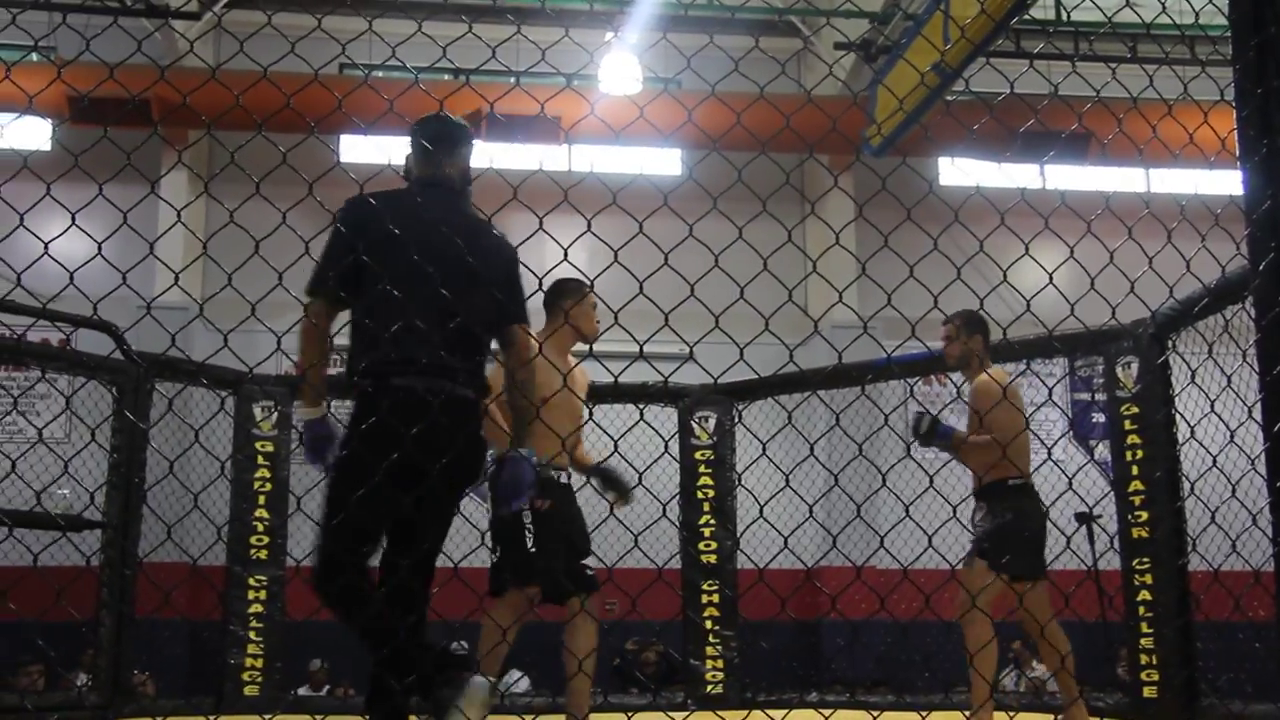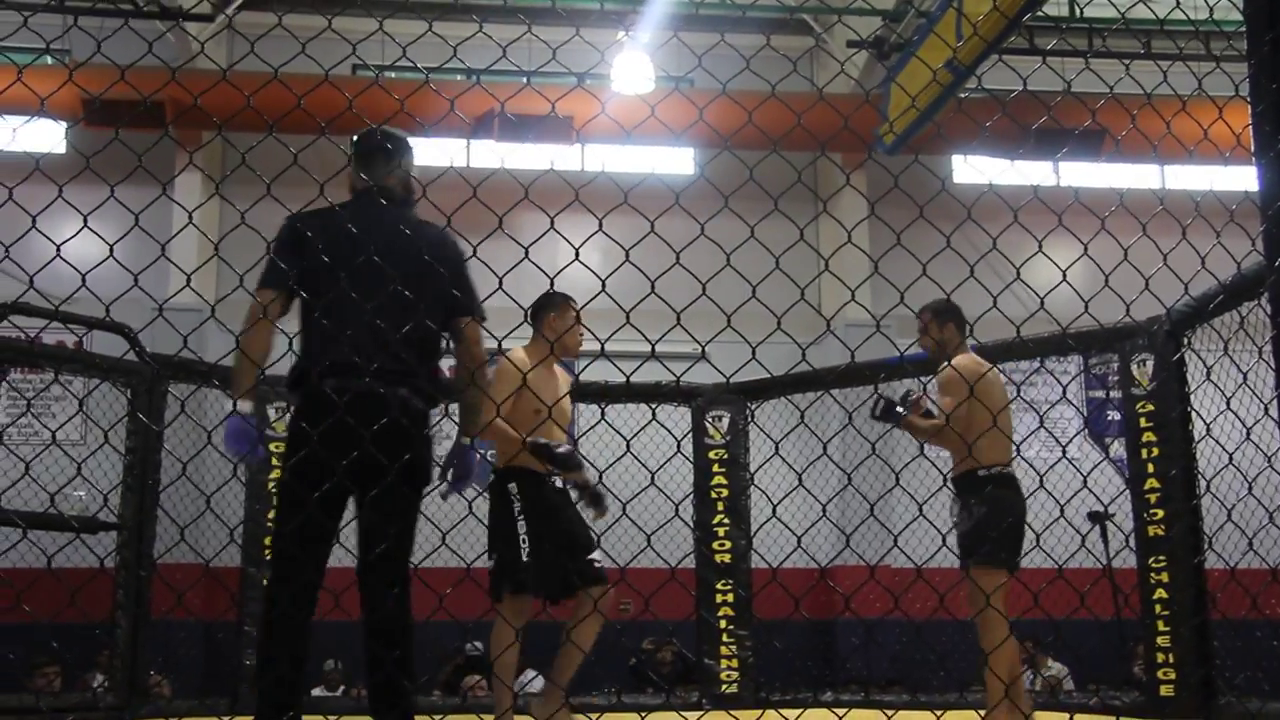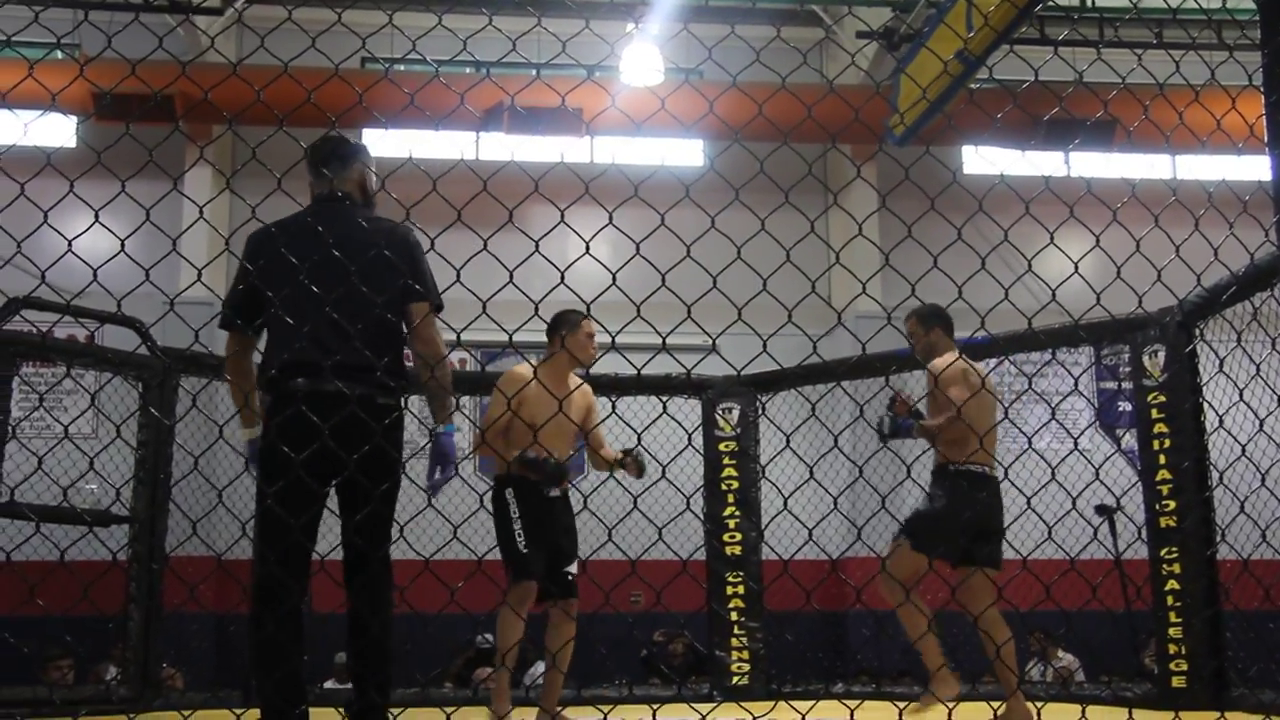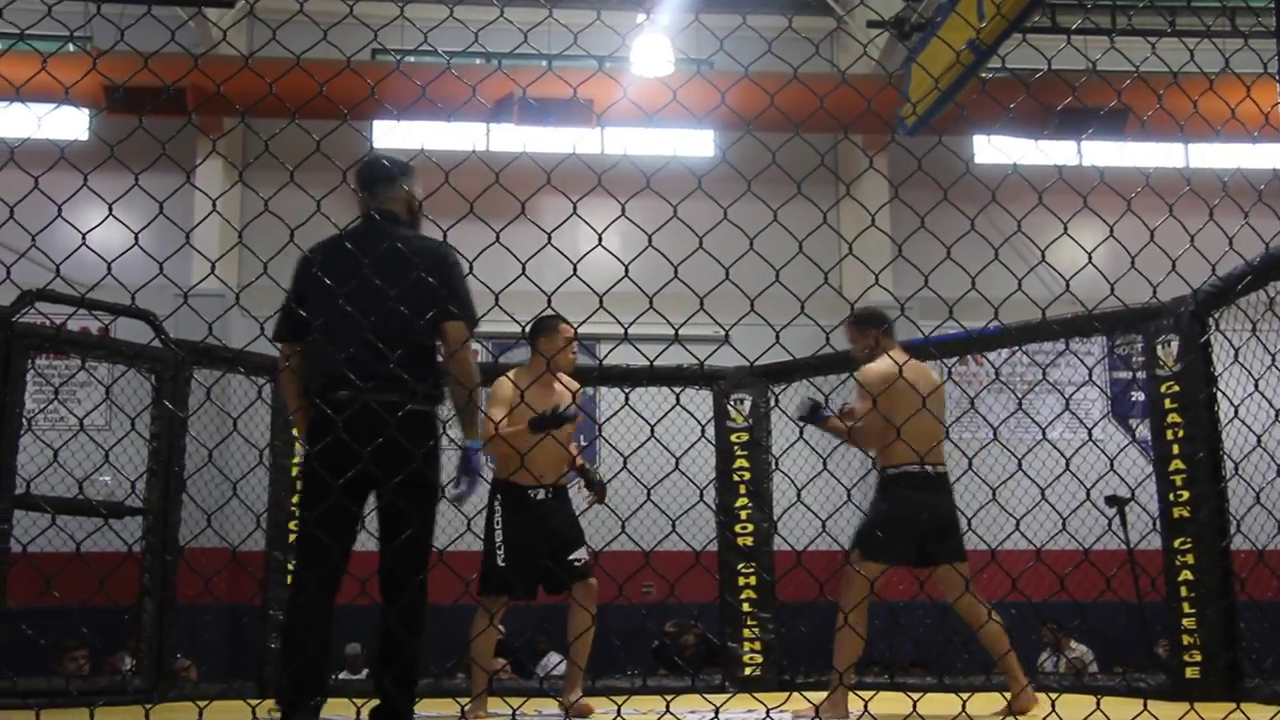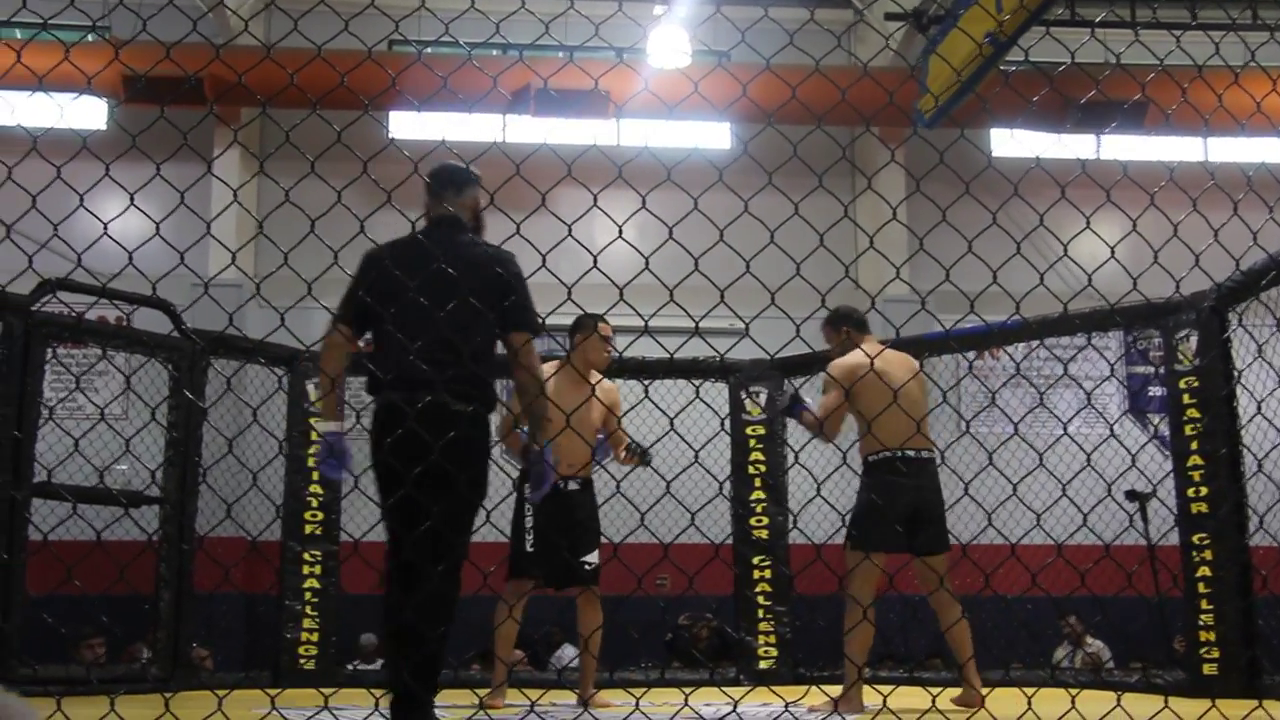
dt=0.4s
person 1, frame 1
left shoulder: (366, 214)
right shoulder: (491, 242)
left elbow: (318, 319)
right elbow: (519, 353)
left wrist: (311, 409)
right wrist: (519, 448)
left hip: (387, 411)
right hip: (457, 423)
left knee: (339, 572)
right knee: (406, 580)
person 1, frame 2
left shoulder: (307, 229)
right shoulder: (437, 245)
left elbow: (264, 310)
right elbow: (472, 348)
left wrist: (242, 405)
right wrist: (470, 436)
left hip: (324, 417)
right hip: (404, 424)
left knee: (293, 579)
right knee: (388, 582)
person 1, frame 3
left shoulder: (268, 243)
right shoulder: (395, 240)
left elbow: (238, 348)
right elbow: (426, 338)
left wrist: (255, 426)
right wrist: (443, 424)
left hip: (294, 418)
right hip: (374, 420)
left knee: (280, 578)
right knee: (369, 575)
person 1, frame 4
left shoulder: (319, 258)
right shoulder: (435, 257)
left elbow: (291, 361)
right elbow: (456, 352)
left wrist: (308, 437)
right wrist: (471, 437)
left hip: (338, 427)
right hip: (411, 429)
left knee: (315, 570)
right knee: (404, 578)
person 1, frame 5
left shoulder: (382, 260)
right shoulder: (496, 264)
left elbow: (336, 344)
right elbow: (524, 362)
left wrist: (330, 424)
right wrist: (539, 437)
left hip: (394, 426)
right hip: (462, 430)
left knee: (406, 565)
right knee: (437, 571)
person 2, frame 1
left shoulder: (579, 371)
right shoulder: (526, 351)
right elbow: (485, 405)
left wrist: (600, 470)
left hip: (559, 490)
left knee: (582, 602)
right knee: (521, 591)
person 2, frame 2
left shoulder: (561, 378)
right shoulder: (514, 365)
right elbow: (487, 424)
left wrist: (580, 477)
right wrist: (538, 449)
left hip: (556, 493)
right hip: (519, 489)
left knee: (595, 594)
right knee: (518, 601)
person 2, frame 3
left shoulder: (584, 392)
right shoulder: (518, 379)
left elbow: (598, 452)
right elbow: (483, 439)
left wrist: (624, 460)
right wrist: (525, 460)
left hip: (557, 499)
right hip: (518, 493)
left knee: (566, 602)
right knee: (523, 587)
person 2, frame 4
left shoulder: (572, 389)
right shoulder: (506, 385)
right elbow: (488, 440)
left wrist: (585, 471)
right wrist: (538, 424)
left hip: (555, 500)
right hip: (512, 500)
left knee: (585, 586)
right knee: (494, 598)
person 2, frame 5
left shoulder: (607, 390)
right shoulder: (539, 376)
left elbow: (618, 445)
right elbow: (507, 432)
left wrist: (633, 451)
right wrist: (534, 454)
left hip: (580, 493)
right hip: (539, 488)
left knee: (588, 590)
right knee: (519, 582)
left ankle: (587, 686)
right ankle: (498, 682)
person 3, frame 1
left shoulder: (987, 383)
right shoulder: (990, 385)
left elbow: (999, 449)
left wrist: (947, 435)
right wrist: (947, 439)
left hip: (1009, 506)
right hip: (1013, 507)
left knee: (972, 604)
right knee: (1038, 617)
person 3, frame 2
left shoulder: (954, 370)
right shoulder: (986, 372)
left elbow: (950, 434)
left wrist: (902, 417)
right wrist: (926, 415)
left hip: (984, 495)
right hip: (1000, 493)
left knee: (987, 609)
right knee: (988, 609)
person 3, frame 3
left shoulder: (941, 367)
right shoulder: (971, 371)
left elbow: (958, 425)
left wrist: (912, 426)
right wrist: (919, 416)
left hip: (957, 489)
right hip: (985, 492)
left knee: (895, 575)
right knee: (980, 604)
left ankle: (940, 677)
person 3, frame 4
left shoulder: (874, 372)
right shoulder: (928, 374)
left elbow: (864, 437)
left wrist: (824, 418)
right wrist: (856, 420)
left hip: (900, 492)
right hip: (938, 490)
left knee: (854, 593)
right knee: (965, 596)
person 3, frame 5
left shoulder: (846, 365)
right shoulder: (911, 364)
left elbow: (827, 428)
left wrist: (801, 411)
left hip: (885, 478)
right hip: (925, 477)
left knee: (858, 586)
right knee: (938, 587)
left ankle: (851, 693)
right ankle: (971, 685)
